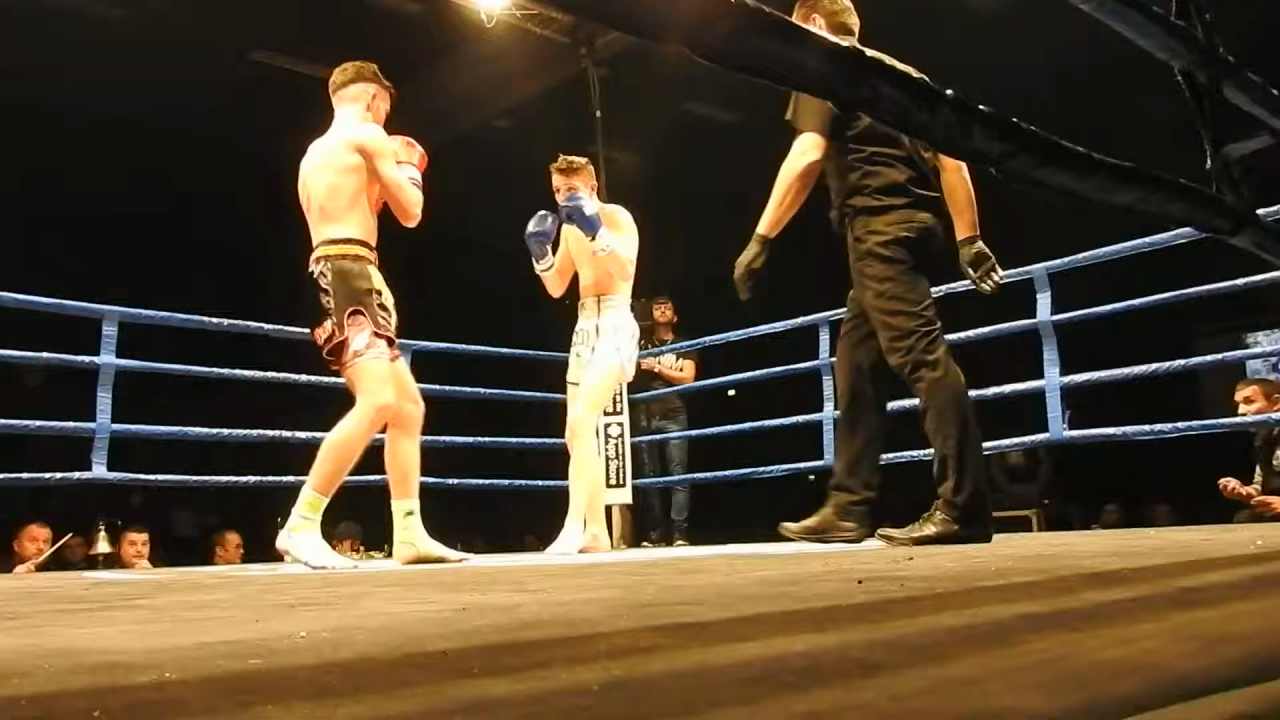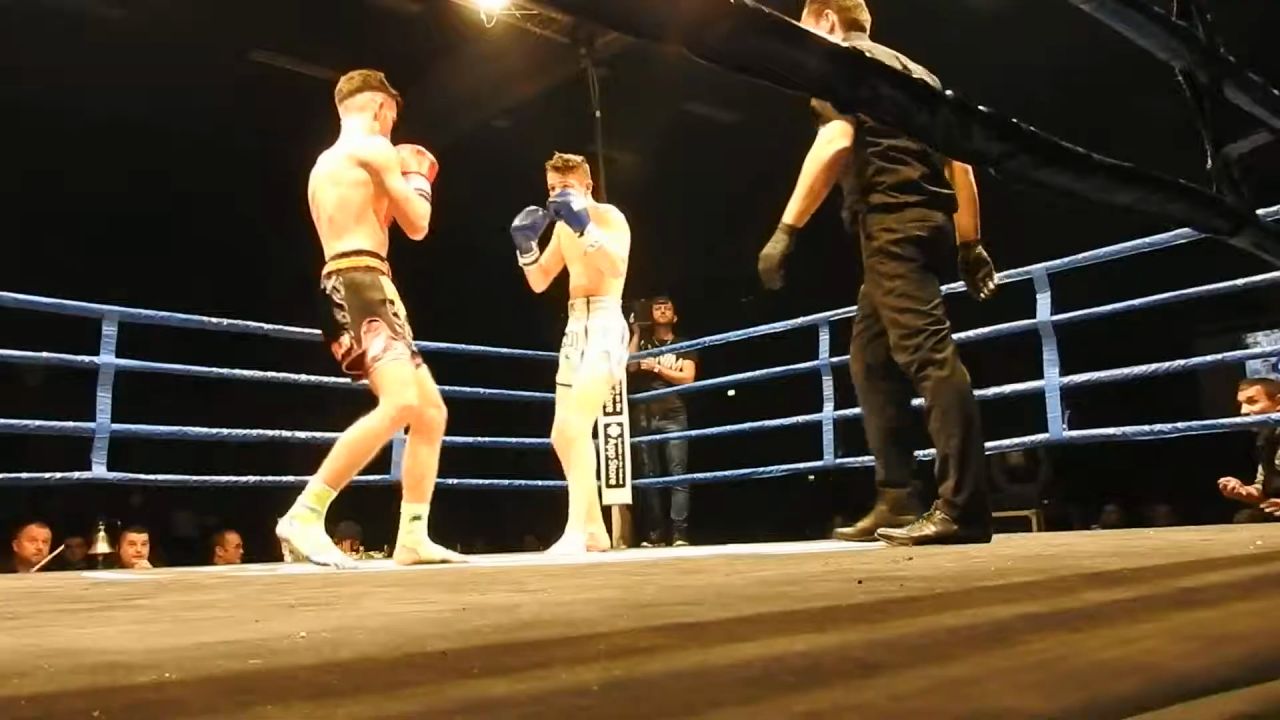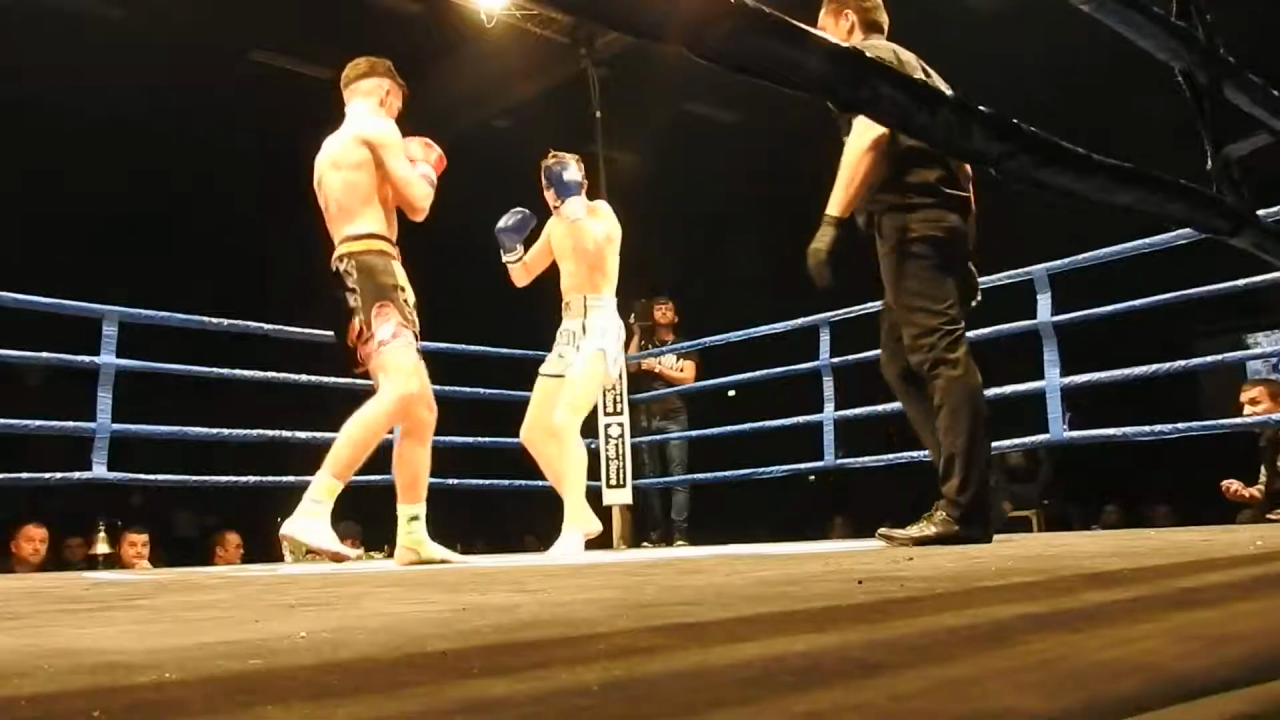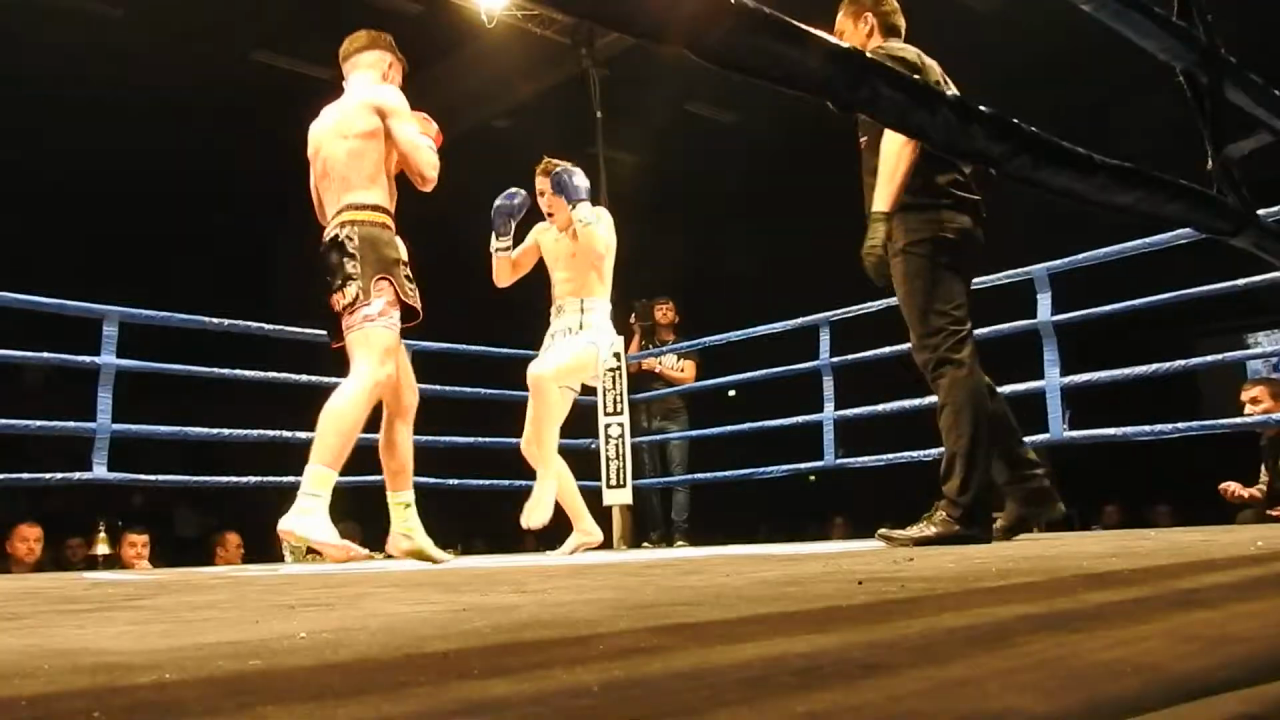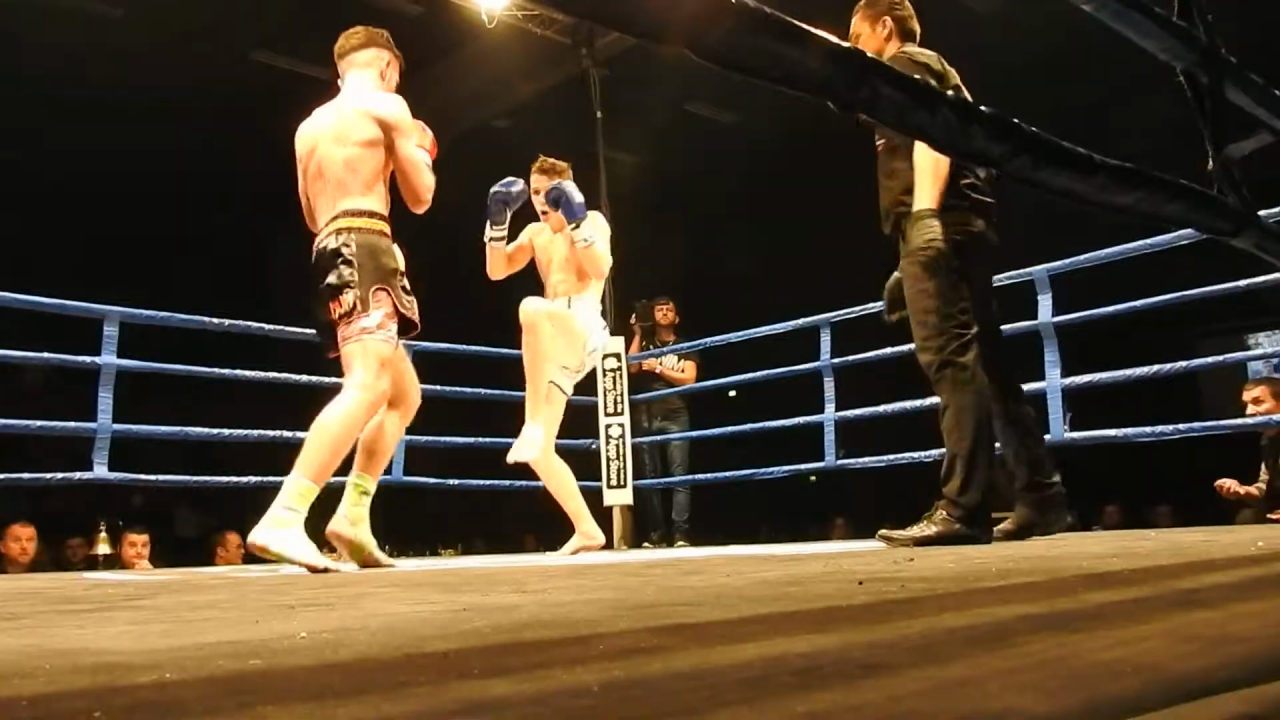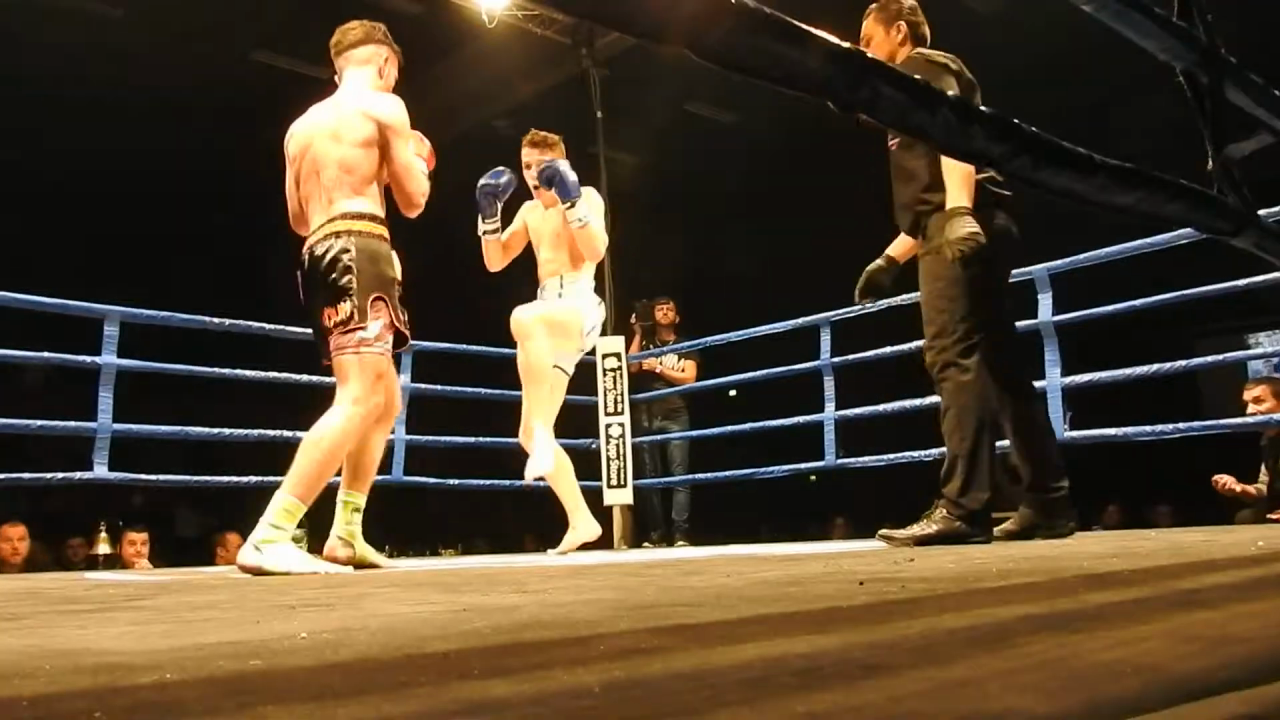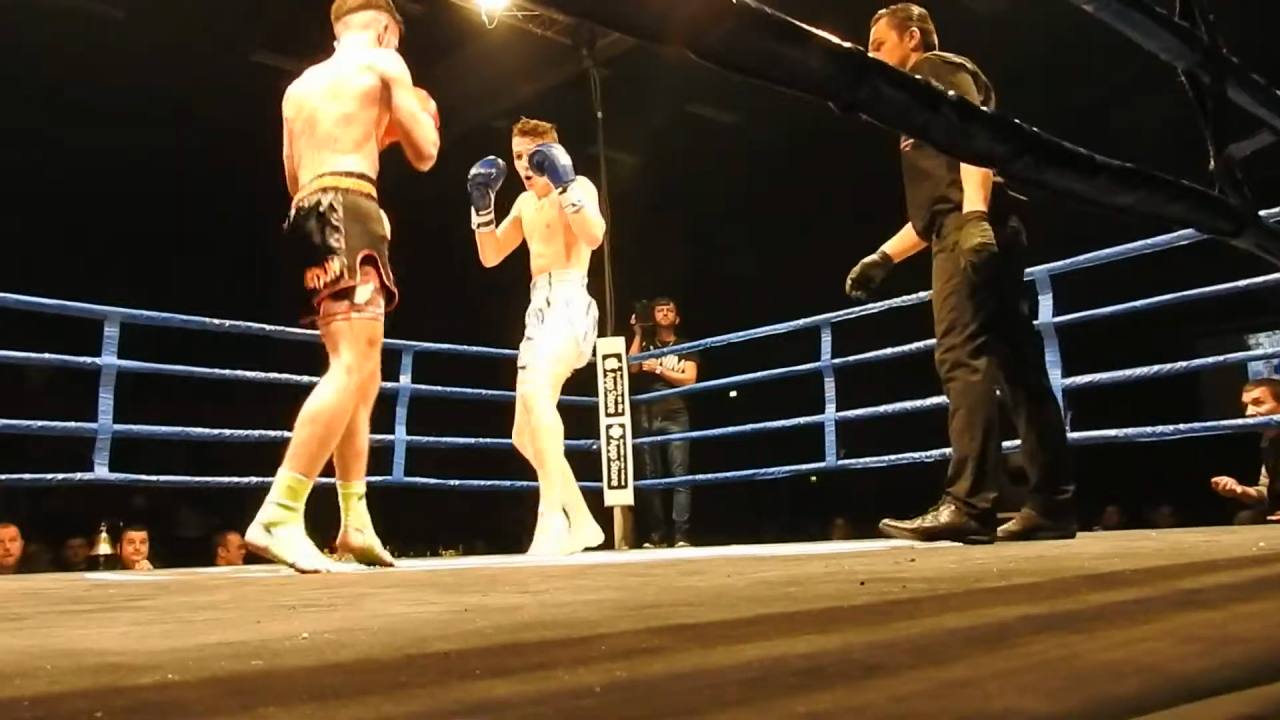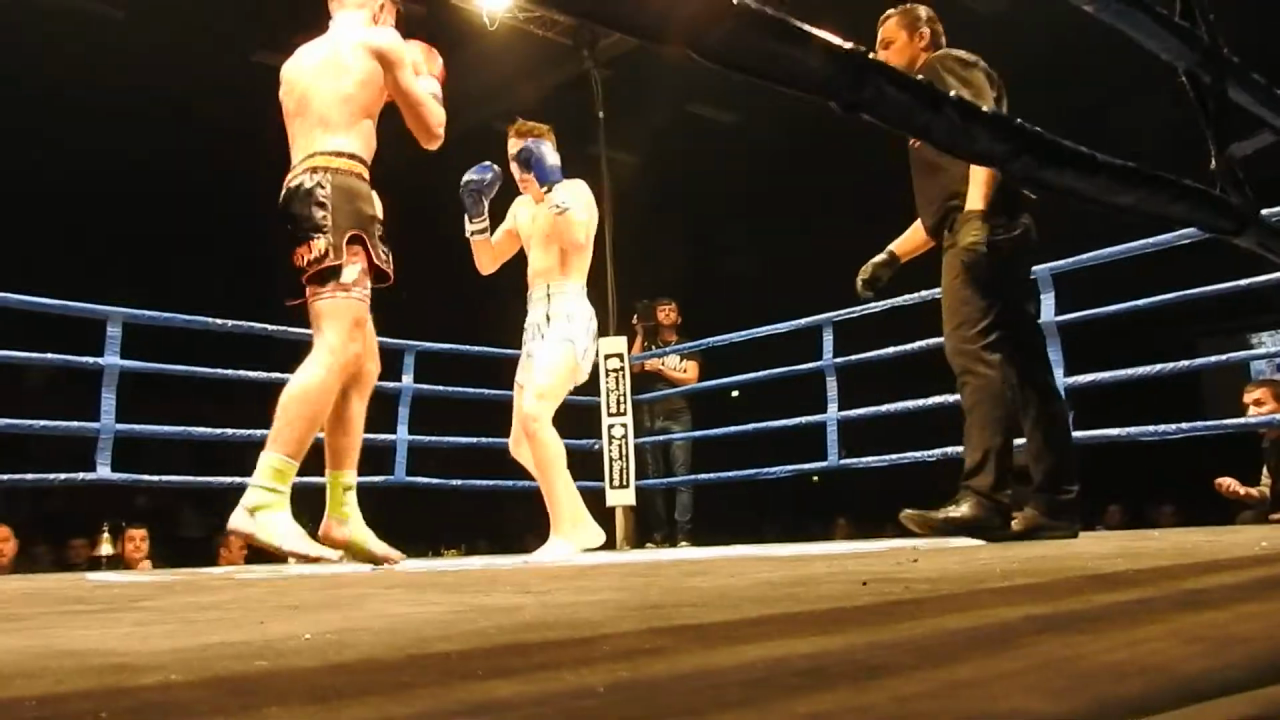
dt=0.1s
person 1, frame 1
right shoulder: (901, 74)
left elbow: (809, 154)
right elbow: (949, 157)
left wrist: (761, 239)
right wrist: (969, 238)
left hip: (880, 224)
right hip: (914, 222)
left knee: (920, 355)
right knee: (856, 363)
left ankle: (962, 507)
right ankle: (848, 505)
person 1, frame 2
right shoulder: (913, 71)
left elbow: (835, 143)
right elbow: (957, 158)
left wrist: (785, 229)
right wrist: (969, 242)
left hip: (891, 222)
right hip: (923, 219)
left knee: (927, 354)
right knee: (871, 360)
left ankle: (962, 508)
right ankle: (895, 498)
person 1, frame 3
left shoulder: (866, 61)
right shoulder: (923, 74)
left elbow: (871, 132)
right elbow: (962, 164)
left wrist: (831, 220)
right wrist: (964, 251)
left hip: (909, 221)
right hip: (937, 220)
left knee: (937, 354)
right knee: (907, 359)
left ankle: (963, 509)
right ankle: (962, 493)
person 1, frame 4
left shoulder: (887, 59)
right shoulder: (924, 70)
left elbow: (902, 132)
left wrist: (879, 215)
left hip: (921, 220)
right hip: (948, 221)
left knee: (946, 357)
right knee: (950, 357)
left ankle: (964, 510)
right ankle: (1028, 486)
person 1, frame 5
left shoulder: (906, 63)
right shoulder: (925, 74)
left wrist: (925, 214)
right wrist: (905, 269)
left hip: (942, 231)
right hip: (956, 232)
left knee: (949, 359)
right knee: (980, 363)
left ankle: (962, 508)
right ankle: (1042, 494)
person 1, frame 6
left shoulder: (925, 64)
right shoulder: (925, 78)
left wrist: (958, 211)
right wrist: (888, 260)
left hip: (957, 230)
right hip: (974, 235)
left knee: (954, 359)
right knee: (996, 365)
left ankle: (964, 507)
right ankle: (1048, 499)
person 1, frame 7
left shoulder: (938, 68)
right elbow: (932, 208)
left wrist: (977, 215)
right wrist: (881, 257)
left hip: (973, 229)
right hip: (978, 235)
left knee: (961, 355)
right knee: (1015, 364)
left ankle: (967, 502)
right ankle: (1053, 503)
person 1, frame 8
left shoulder: (949, 65)
right elbow: (939, 207)
left wrist: (976, 215)
right wrist: (889, 257)
left hip: (983, 228)
right hip: (997, 234)
left knee: (971, 348)
right knee: (1022, 363)
left ankle: (984, 496)
right ankle: (1055, 502)
person 2, frame 1
left shoulder: (313, 156)
right shoulder: (367, 135)
right elbow: (410, 212)
right wrist: (409, 169)
left hip: (337, 282)
right hip: (351, 279)
left knee: (409, 409)
right knee: (377, 405)
left ankle: (409, 534)
right ankle: (302, 525)
person 2, frame 2
left shoulder: (323, 166)
right shoulder: (373, 147)
right elbow: (416, 225)
right wrist: (417, 180)
left hip: (349, 290)
right hip: (362, 287)
left knee: (430, 412)
right knee: (403, 403)
left ankle: (413, 537)
right ankle: (304, 518)
person 2, frame 3
left shoulder: (327, 151)
right shoulder: (377, 128)
right elbow: (418, 207)
right wrist: (423, 166)
left hip: (360, 280)
right hip: (372, 272)
left knee: (421, 409)
right knee: (398, 395)
left ankle: (413, 538)
right ankle: (310, 515)
person 2, frame 4
left shoulder: (321, 122)
right shoulder: (385, 95)
right elbow: (425, 176)
right wrist: (423, 139)
left hip: (343, 245)
right hip: (370, 244)
left knee: (403, 396)
right knee: (373, 372)
left ankle: (405, 528)
right ankle: (309, 508)
person 2, frame 5
left shoulder: (309, 126)
right shoulder: (387, 106)
right elbow: (420, 197)
right wrist: (417, 153)
left hip: (327, 253)
right hip: (364, 250)
left knee: (403, 392)
right knee: (367, 388)
left ankle: (353, 520)
right ankle: (280, 522)
person 2, frame 6
left shoulder: (301, 127)
right shoulder: (384, 107)
right elbow: (412, 202)
right wrist: (414, 161)
left hip: (319, 259)
right hip: (360, 255)
left knee: (385, 405)
right knee: (360, 403)
left ankle: (345, 534)
right ankle: (269, 538)
person 2, frame 7
left shoulder: (300, 85)
right shoulder: (381, 63)
right elbow: (423, 155)
right wrist: (417, 111)
left hip: (310, 216)
right hip: (347, 213)
left knee: (361, 377)
right knee: (351, 371)
left ankle: (353, 521)
right ankle: (279, 518)
person 2, frame 8
left shoulder: (296, 62)
right elbow: (431, 134)
right wrist: (427, 79)
left hip: (301, 195)
right hip: (339, 193)
left knee: (362, 367)
right knee: (339, 349)
left ankle: (342, 516)
right ankle: (263, 502)
person 3, frame 1
left shoulder: (617, 216)
right shoulder: (569, 230)
left elbow: (625, 270)
right elbow: (556, 287)
left wrist: (596, 230)
right wrist: (539, 251)
left hip: (614, 326)
right hip: (585, 329)
left knee: (580, 423)
right knee: (576, 434)
left ankle: (573, 526)
right ankle: (596, 530)
person 3, frame 2
left shoulder: (609, 216)
right shoulder: (561, 228)
left elbow: (617, 268)
right elbow: (539, 282)
left wrist: (584, 226)
right wrist: (526, 246)
left hip: (603, 327)
right hip: (575, 329)
left knee: (571, 428)
right knee: (562, 438)
left ankle: (575, 531)
right ankle: (593, 530)
person 3, frame 3
left shoulder: (599, 211)
right shoulder: (554, 227)
left elbow: (597, 246)
right elbow: (521, 276)
left wrist: (574, 198)
right wrist: (510, 244)
left hip: (599, 327)
right hip: (568, 331)
left knee: (562, 426)
right knee: (535, 434)
left ankle: (572, 528)
right ankle: (584, 518)
person 3, frame 4
left shoulder: (597, 217)
right shoulder: (542, 233)
left elbow: (600, 253)
right elbow: (503, 277)
left wrist: (579, 203)
right wrist: (502, 230)
left hip: (590, 329)
right hip: (558, 334)
left knee: (541, 374)
right knee: (534, 445)
left ankle: (546, 484)
right ankle: (584, 527)
person 3, frame 5
left shoulder: (593, 222)
right shoulder: (534, 232)
left elbow: (600, 269)
right elbow: (496, 271)
left wrist: (576, 219)
right wrist: (497, 220)
left hip: (584, 325)
right hip: (553, 335)
left knee: (531, 310)
right knee: (537, 449)
left ankle: (534, 426)
right ankle: (587, 529)
person 3, frame 6
left shoulder: (587, 197)
right shoulder: (529, 212)
left elbow: (596, 250)
right elbow: (494, 261)
left wrist: (571, 198)
right wrist: (489, 211)
left hip: (578, 306)
right hip: (548, 322)
left knee: (525, 320)
right knee: (531, 436)
left ankle: (541, 429)
right ankle: (581, 521)
person 3, frame 7
left shoulder: (579, 188)
right shoulder: (524, 203)
left elbow: (593, 236)
right elbow: (489, 256)
left wrist: (565, 181)
right wrist: (482, 202)
left hip: (569, 307)
right hip: (539, 313)
left knee: (535, 392)
right knee: (525, 436)
left ankle: (554, 514)
right ankle: (582, 523)
person 3, frame 8
left shoulder: (575, 190)
right shoulder: (520, 207)
left elbow: (579, 240)
right elbow: (486, 264)
left wrist: (552, 182)
right wrist: (475, 211)
left hip: (567, 316)
right hip: (537, 321)
left knee: (533, 413)
right knee: (521, 445)
left ankle: (562, 536)
right ankle: (583, 525)
person 4, frame 1
left shoulder: (683, 346)
right shoulder: (643, 343)
left elbow: (687, 377)
left wrist: (657, 368)
left hip: (673, 417)
right hip: (644, 417)
left knee: (677, 474)
right knee: (648, 477)
left ankle: (679, 532)
right ankle: (654, 533)
person 4, frame 2
left shoulder: (683, 346)
right shoulder: (643, 343)
left elbow: (687, 378)
right elbow: (629, 367)
left wrist: (657, 368)
right wrist: (635, 334)
left hip: (673, 417)
right hip: (644, 417)
left knee: (677, 475)
right knee: (648, 477)
left ankle: (679, 532)
right ankle: (654, 533)
person 4, frame 3
left shoulder: (684, 347)
right shoulder: (644, 344)
left elbow: (688, 378)
right elbow: (630, 367)
left wrist: (657, 369)
right wrist: (637, 334)
left hip: (674, 418)
right hip: (645, 418)
left knee: (678, 475)
right knee: (648, 477)
left ankle: (680, 533)
right ankle: (655, 534)
person 4, frame 4
left shoulder: (685, 346)
right shoulder: (644, 343)
left elbow: (688, 378)
right elbow: (631, 367)
left wrist: (658, 369)
right wrist: (637, 333)
left hip: (674, 418)
right hip: (645, 417)
left knee: (678, 475)
right knee: (648, 478)
left ankle: (680, 533)
right ankle: (655, 534)
person 4, frame 5
left shoulder: (685, 347)
right shoulder: (644, 344)
left elbow: (689, 379)
right elbow: (631, 368)
left wrist: (658, 369)
right wrist: (637, 334)
left hip: (675, 418)
right hip: (646, 418)
left knee: (678, 475)
right knee: (649, 478)
left ankle: (680, 533)
right ankle: (656, 534)
person 4, frame 6
left shoulder: (686, 346)
right shoulder: (645, 343)
left elbow: (689, 378)
right elbow: (631, 367)
left wrist: (658, 368)
right wrist: (637, 334)
left hip: (675, 417)
right hip: (646, 417)
left knee: (679, 475)
right knee: (649, 477)
left ankle: (680, 533)
right ankle: (656, 533)
person 4, frame 7
left shoulder: (685, 347)
right shoulder: (645, 344)
left elbow: (689, 379)
right elbow: (632, 368)
left wrist: (658, 369)
right wrist: (638, 335)
left hip: (675, 418)
right hip: (646, 419)
left knee: (679, 476)
right knee: (650, 478)
left ankle: (681, 534)
right ankle: (656, 535)
person 4, frame 8
left shoulder: (687, 347)
right shoulder: (647, 343)
left elbow: (691, 378)
right elbow: (634, 367)
left wrist: (660, 368)
right wrist: (639, 334)
left hip: (677, 418)
right hip: (648, 418)
left knee: (681, 476)
right knee: (652, 478)
left ankle: (683, 534)
right ankle: (658, 534)
